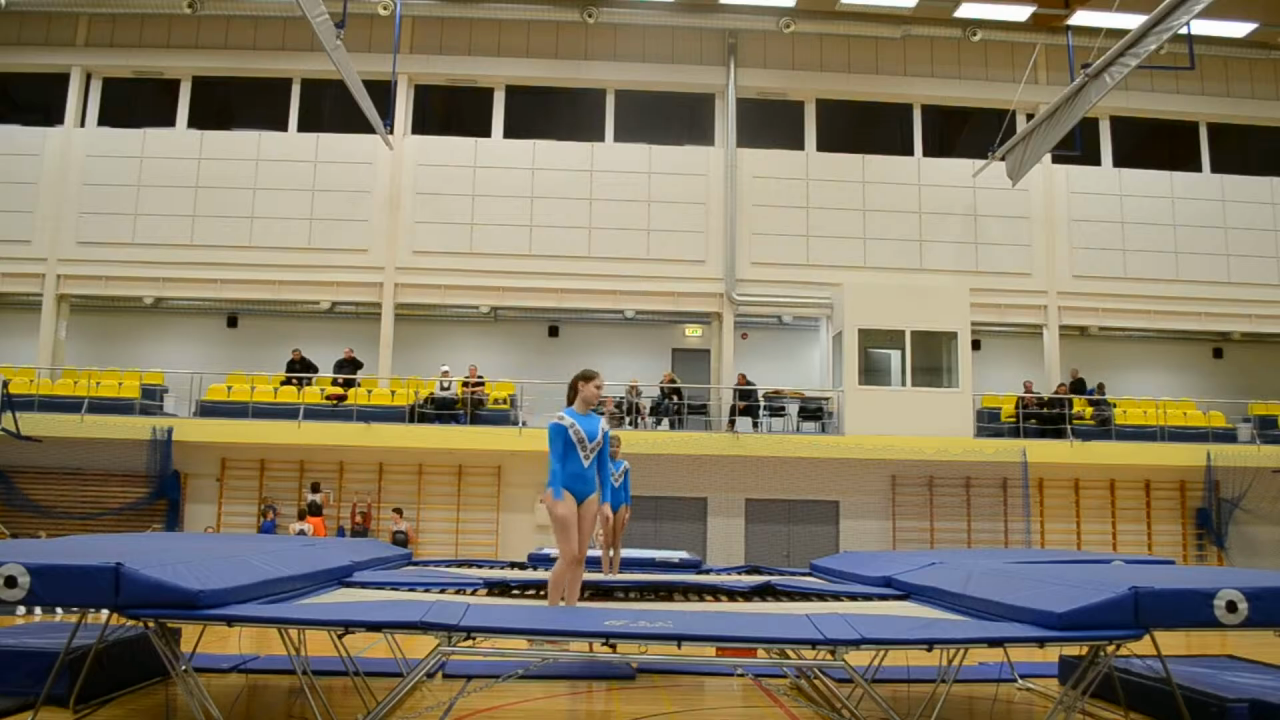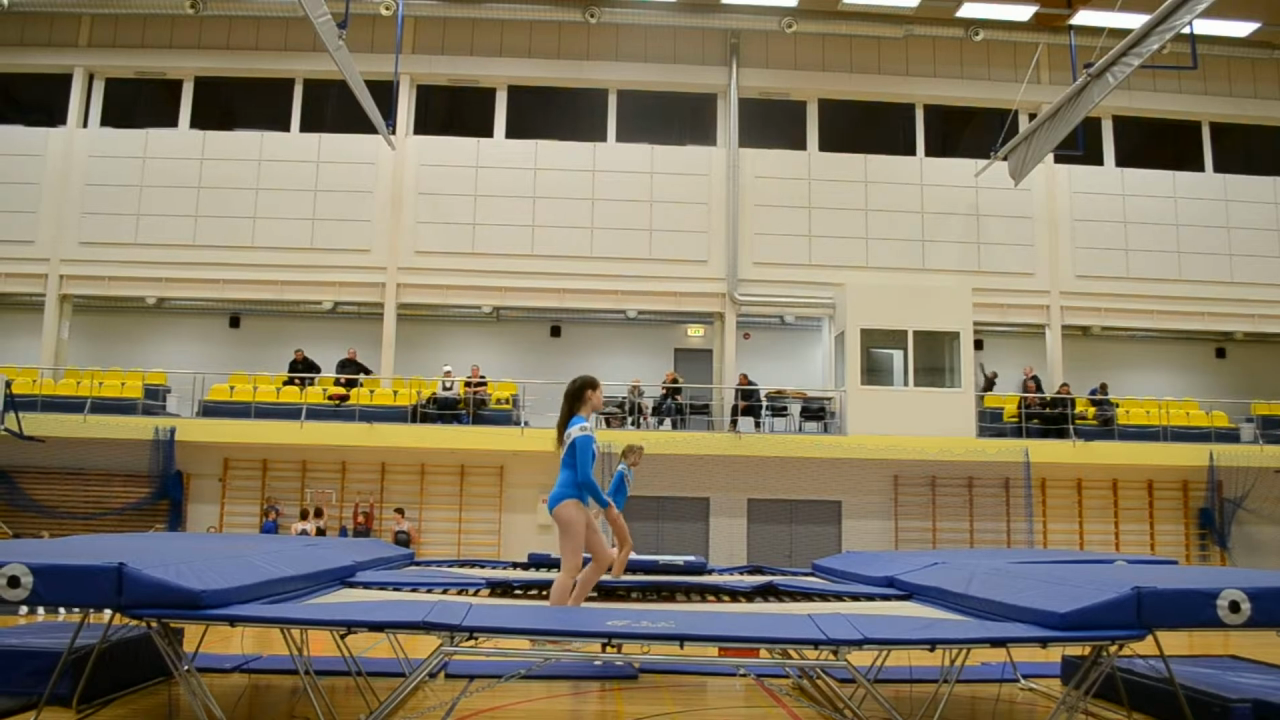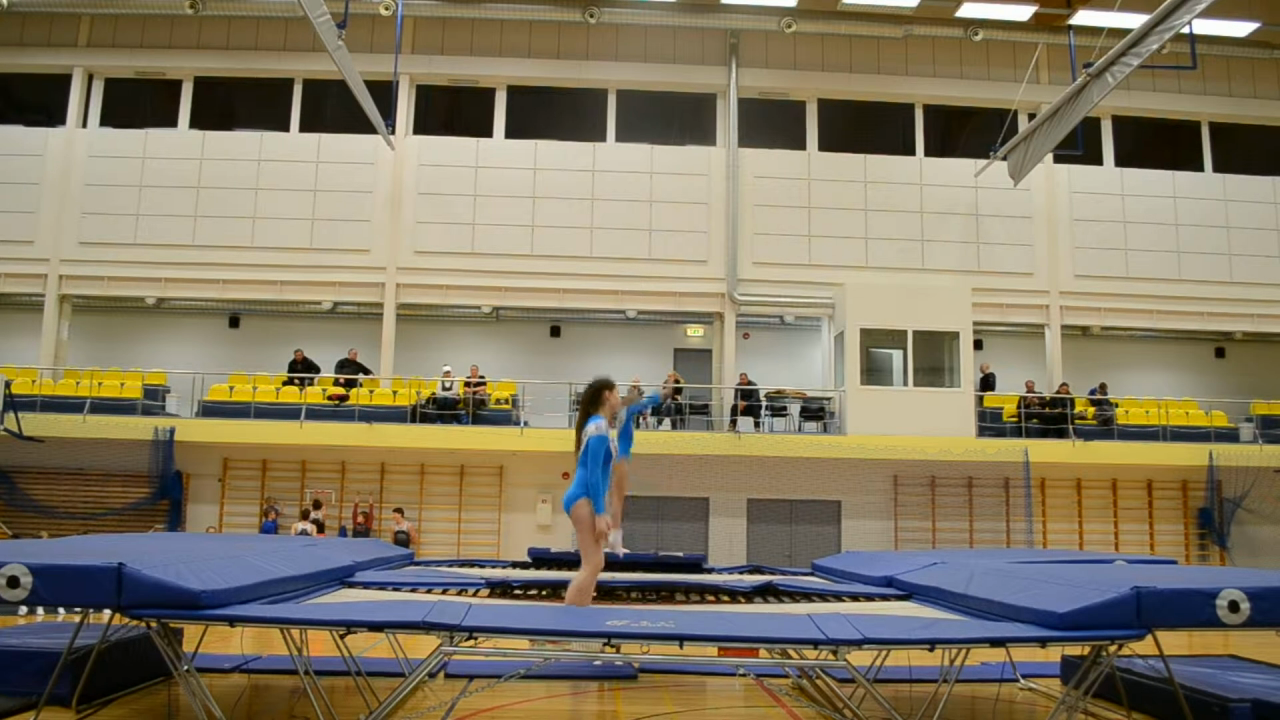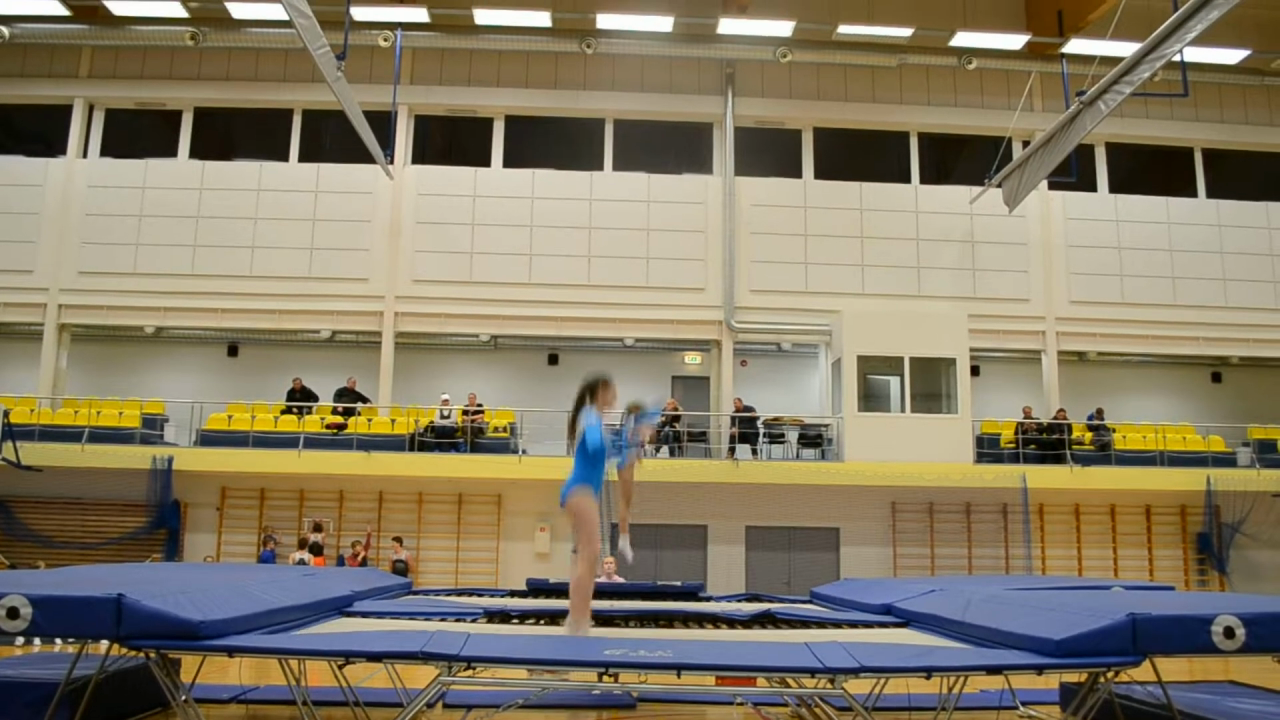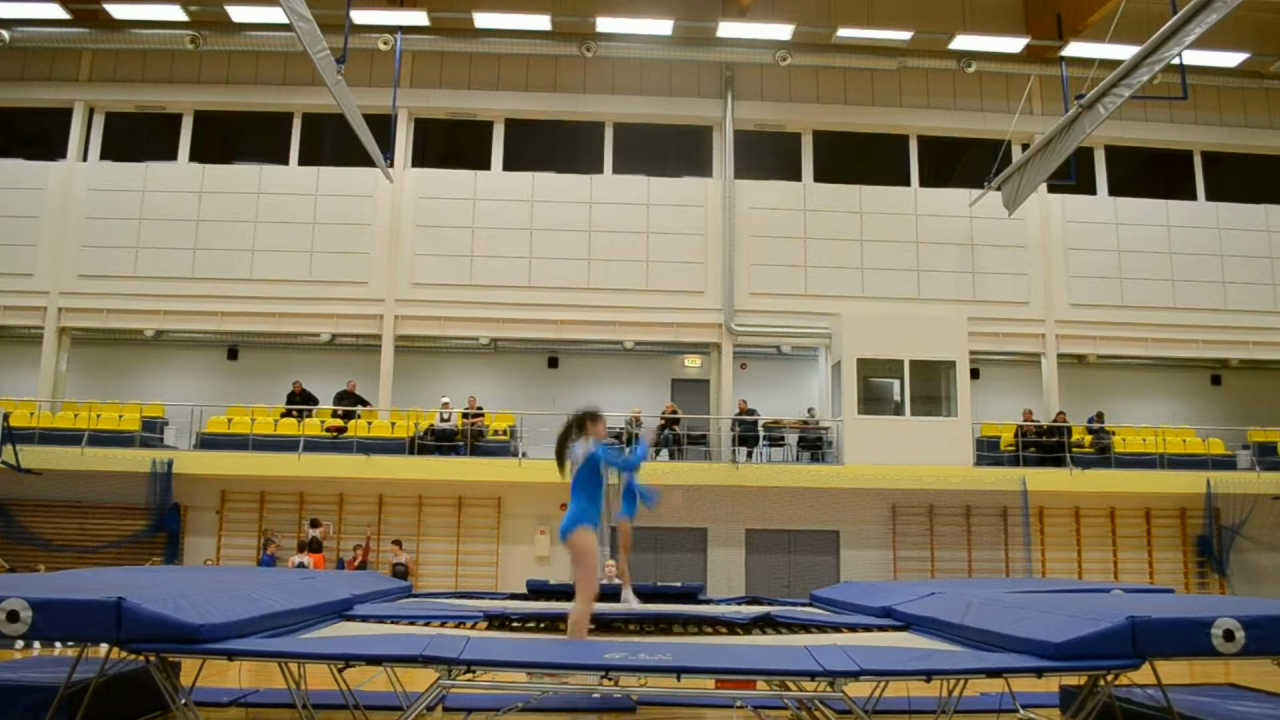
dt=1s
person 1, frame 1
left shoulder: (600, 424)
right shoulder: (561, 419)
left elbow: (602, 466)
right elbow: (554, 461)
left wrist: (605, 502)
right wrist: (559, 500)
left hip: (588, 493)
right hip: (563, 491)
left knee: (579, 558)
right knee: (568, 556)
person 1, frame 2
left shoulder: (576, 425)
right shoulder: (583, 428)
right elbow: (584, 477)
left wrist: (602, 501)
right wrist: (607, 505)
left hip: (574, 501)
right hip: (568, 501)
left knee: (604, 558)
right knee: (571, 567)
left ankle: (571, 609)
person 1, frame 3
left shoulder: (597, 426)
right shoulder: (598, 427)
right elbow: (593, 473)
left wrist: (603, 513)
right wrist: (601, 514)
left hip: (586, 498)
right hip: (584, 499)
left knee: (593, 565)
right knee: (592, 566)
person 1, frame 4
left shoulder: (592, 419)
right shoulder: (592, 418)
right elbow: (594, 446)
left hip: (585, 492)
right hip: (580, 492)
left knee: (589, 560)
right knee: (587, 559)
left ankle: (578, 621)
right ankle: (576, 623)
person 1, frame 5
left shoulder: (588, 450)
right shoulder: (591, 450)
left elbow: (624, 463)
right elbow: (629, 466)
right wrist: (644, 445)
left hip: (579, 525)
right hip: (580, 526)
left knee: (587, 595)
right knee: (586, 596)
